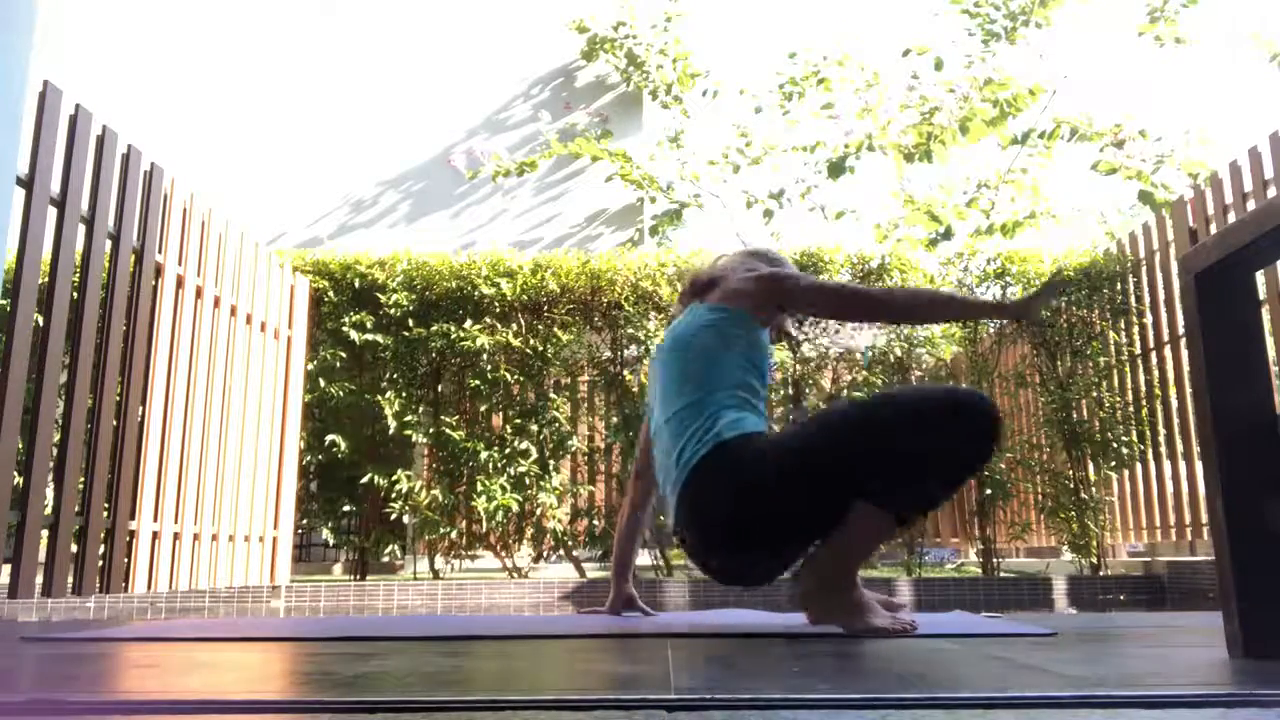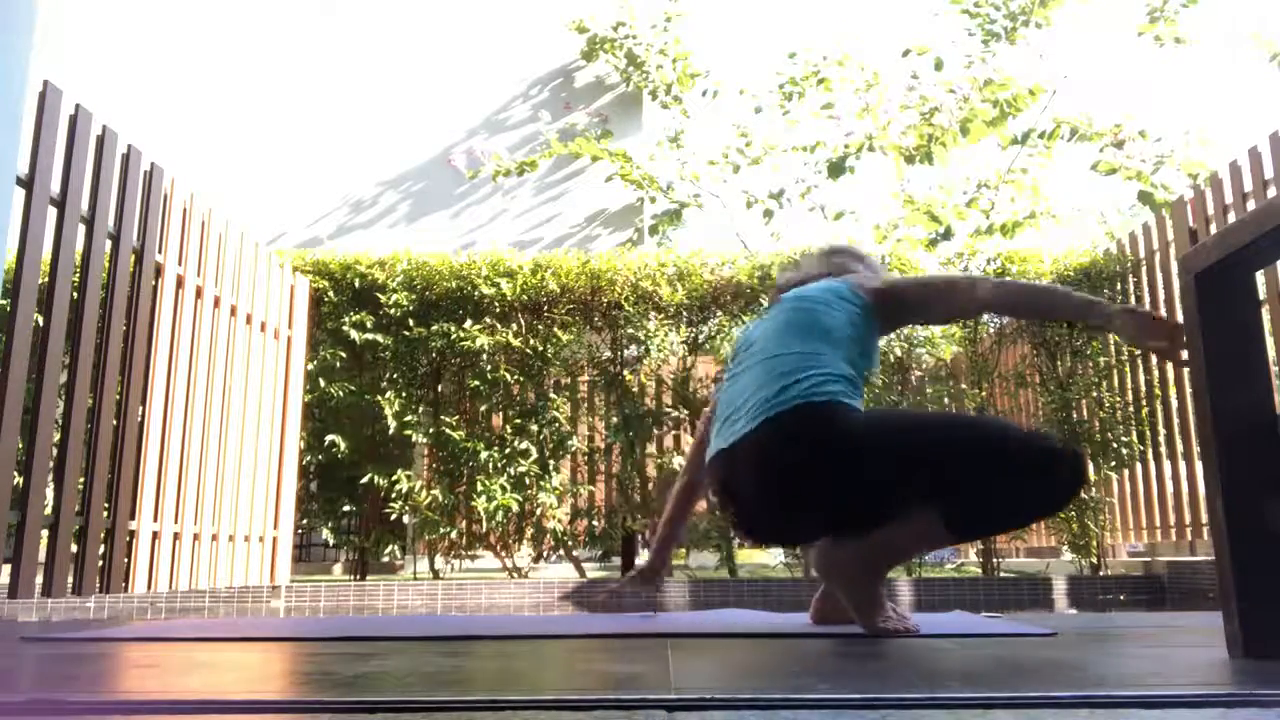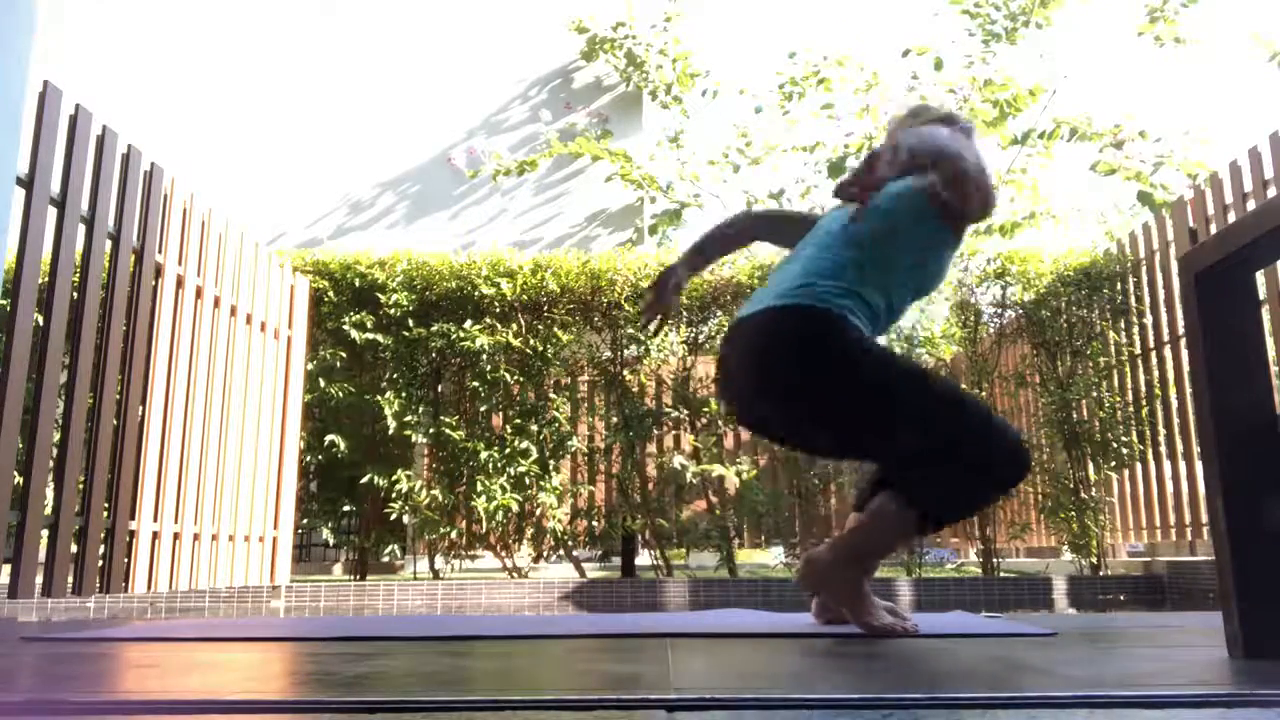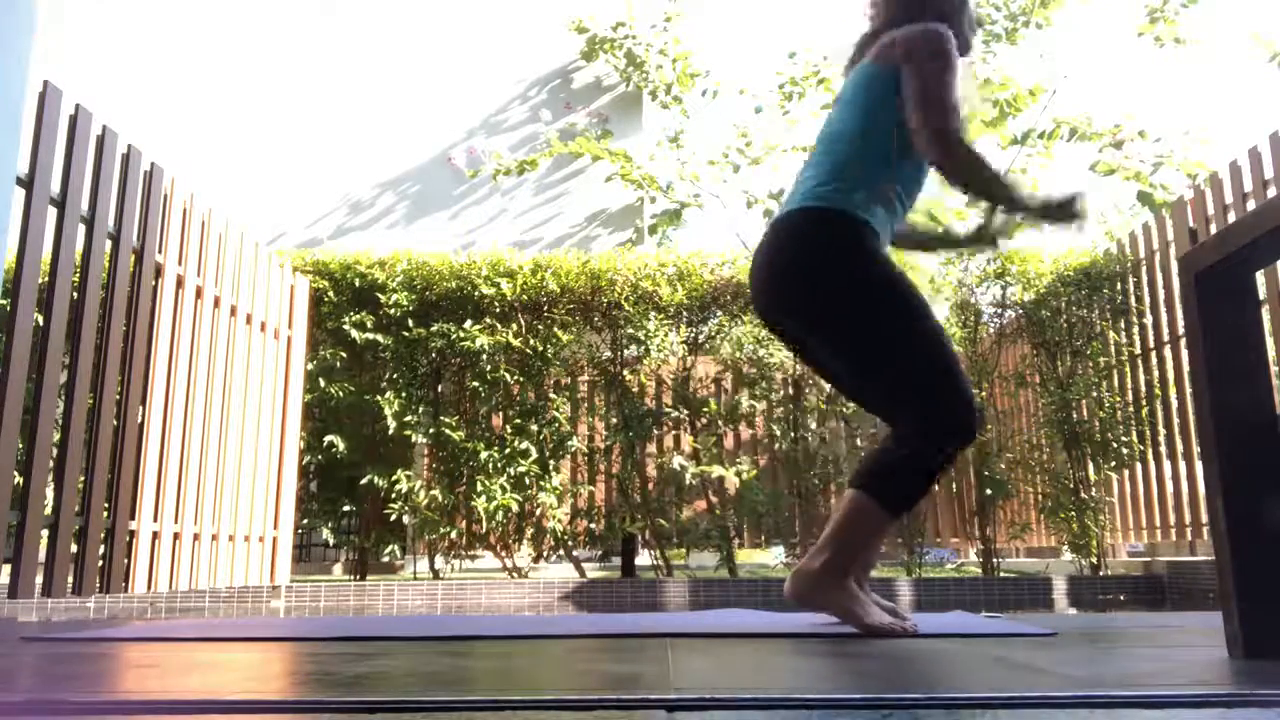
dt=0.3s
person 1, frame 1
left shoulder: (683, 336)
right shoulder: (755, 287)
left elbow: (641, 479)
right elbow: (880, 301)
left wrist: (621, 587)
right wrist: (1003, 308)
left hip: (709, 528)
right hip: (739, 494)
right knee: (964, 417)
left ankle: (831, 578)
right ankle: (830, 584)
person 1, frame 2
left shoulder: (756, 335)
right shoulder: (863, 294)
left elbow: (701, 450)
right elbow: (987, 290)
left wrist: (657, 554)
right wrist: (1115, 314)
left hip: (742, 496)
right hip: (809, 450)
right knee: (1051, 469)
left ankle: (841, 589)
right ankle: (855, 562)
person 1, frame 3
left shoulder: (867, 207)
right shoulder: (947, 196)
left elbow: (755, 220)
right elbow: (947, 145)
left wrist: (676, 274)
right wrist: (911, 148)
left hip: (743, 366)
right hip: (803, 348)
left knee: (917, 444)
right knee: (995, 457)
left ankle: (842, 582)
right ankle: (841, 565)
person 1, frame 4
left shoulder: (874, 67)
right elbow: (943, 146)
left wrist: (961, 239)
right wrist: (1027, 207)
left hip: (785, 263)
right hip: (826, 256)
left knee: (922, 423)
right knee: (948, 420)
left ankle: (842, 573)
right ankle: (824, 572)
